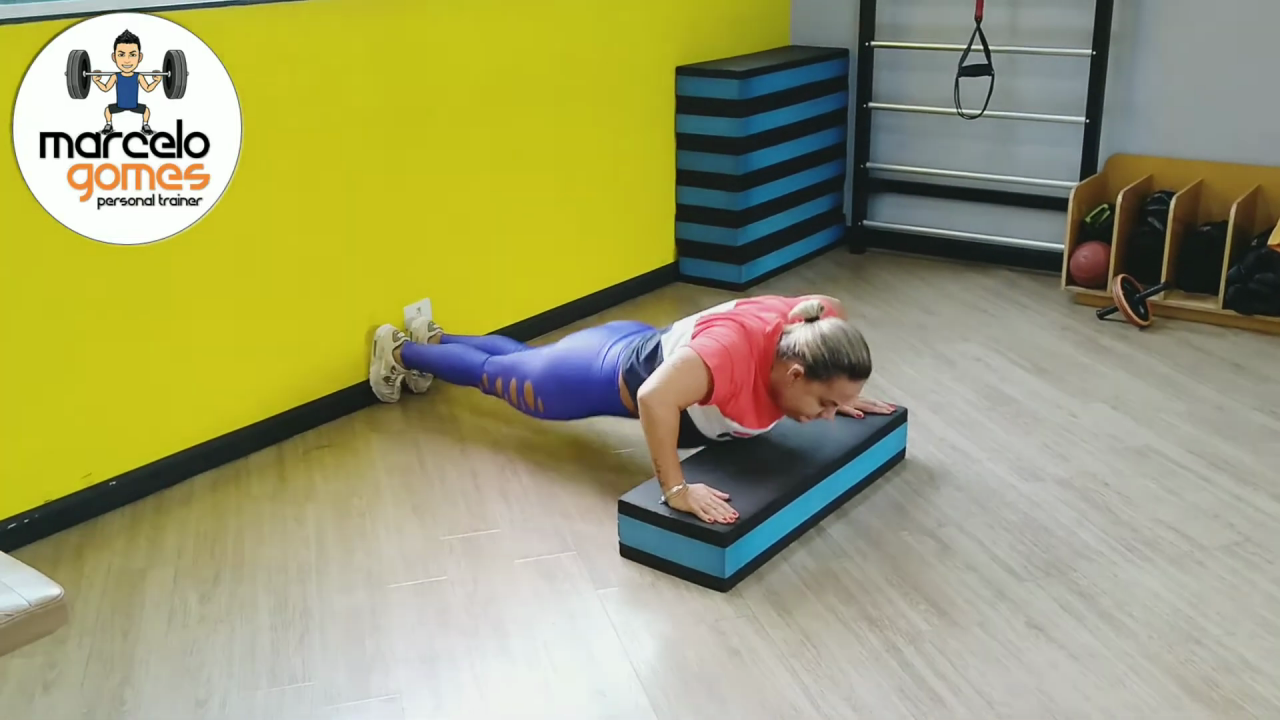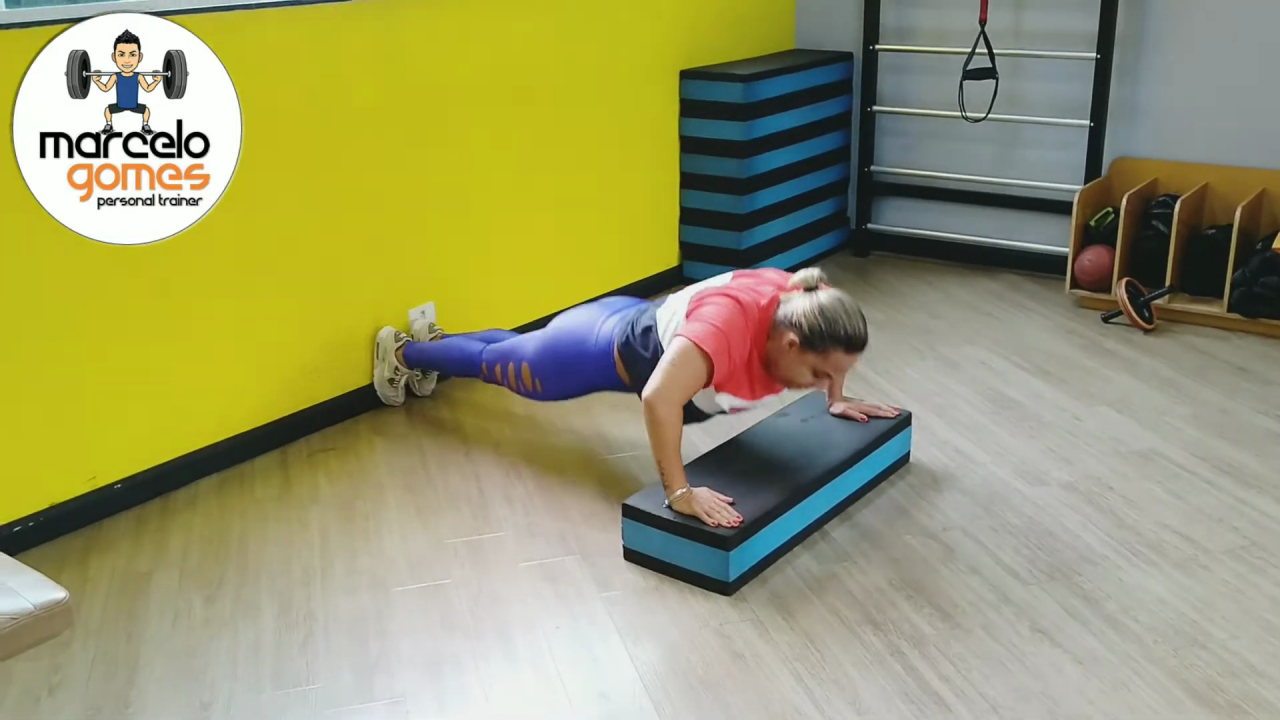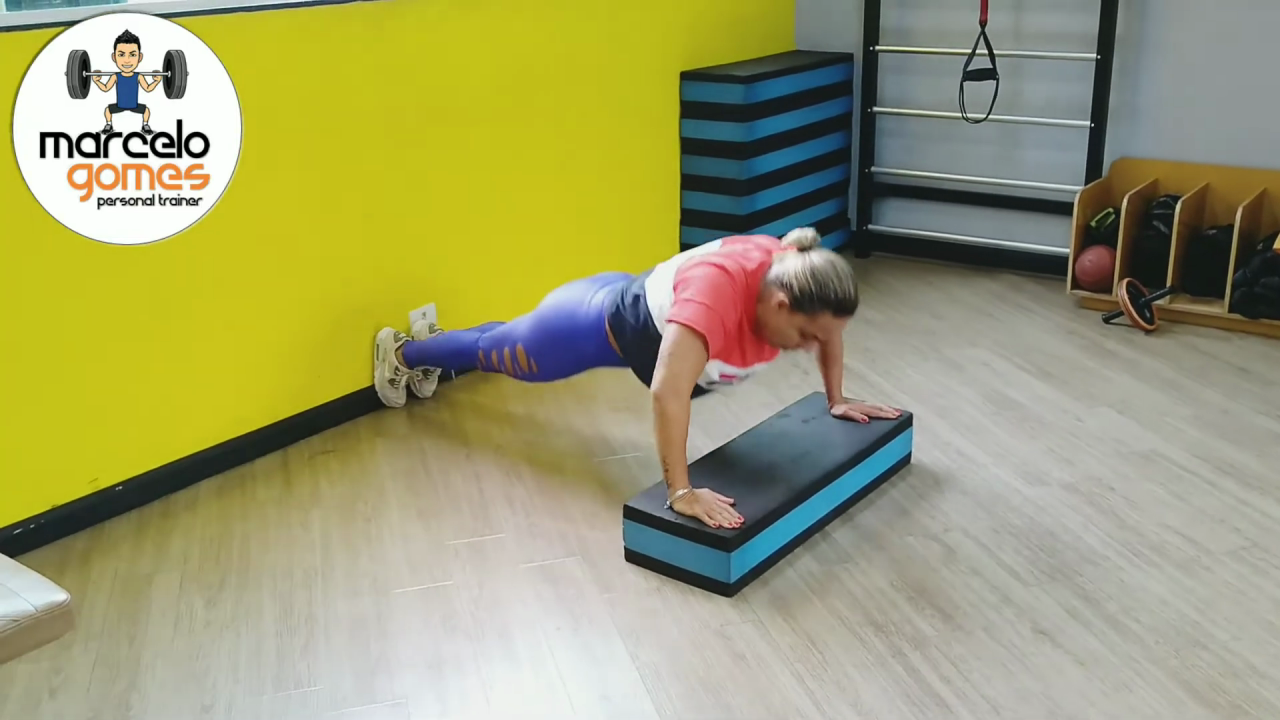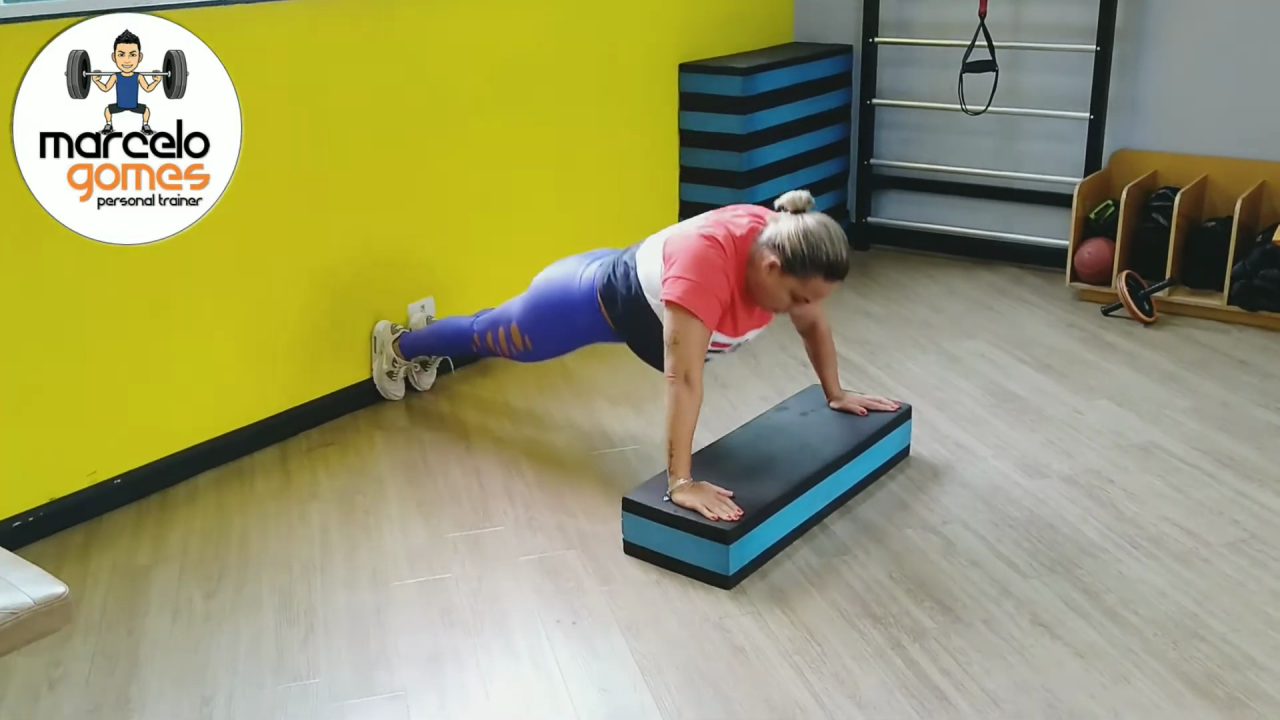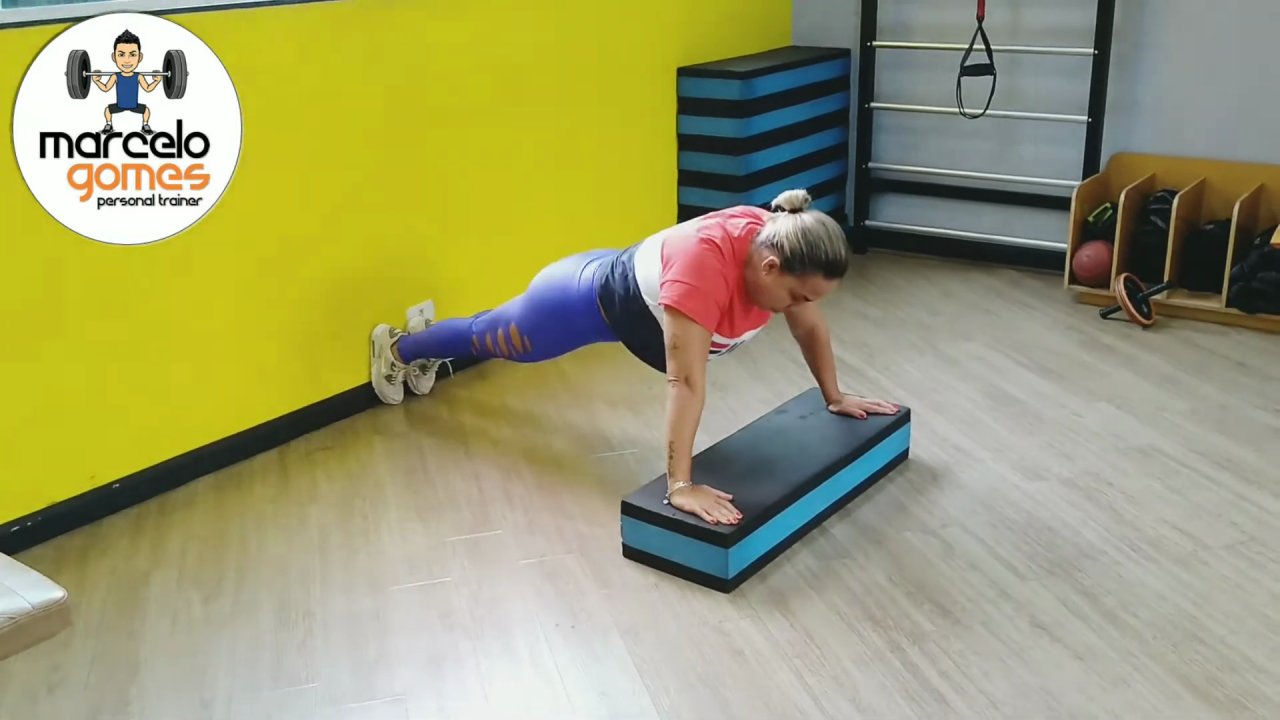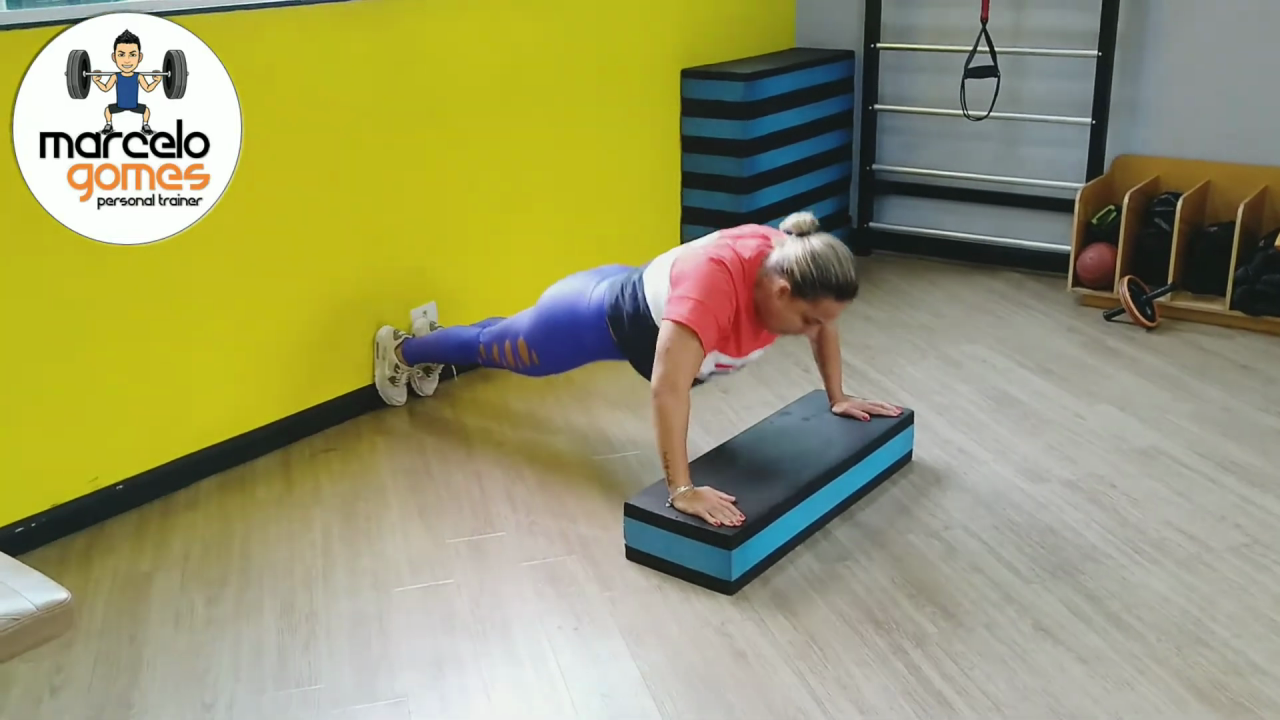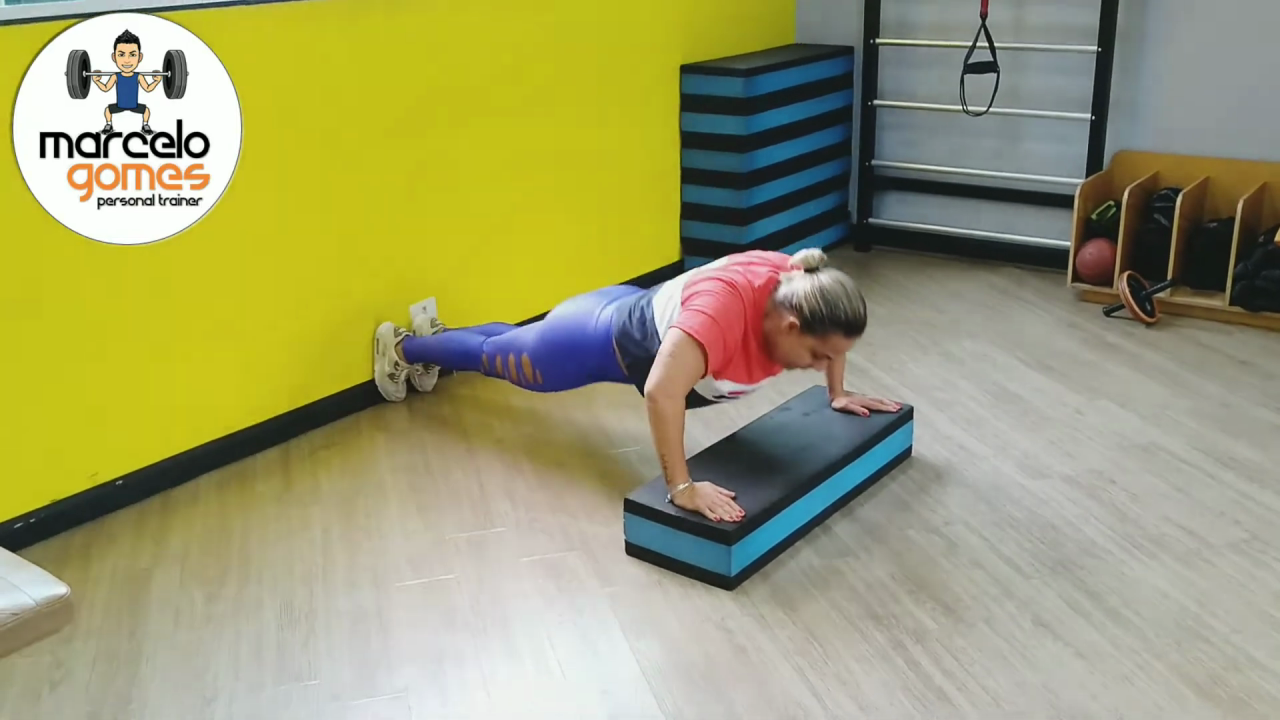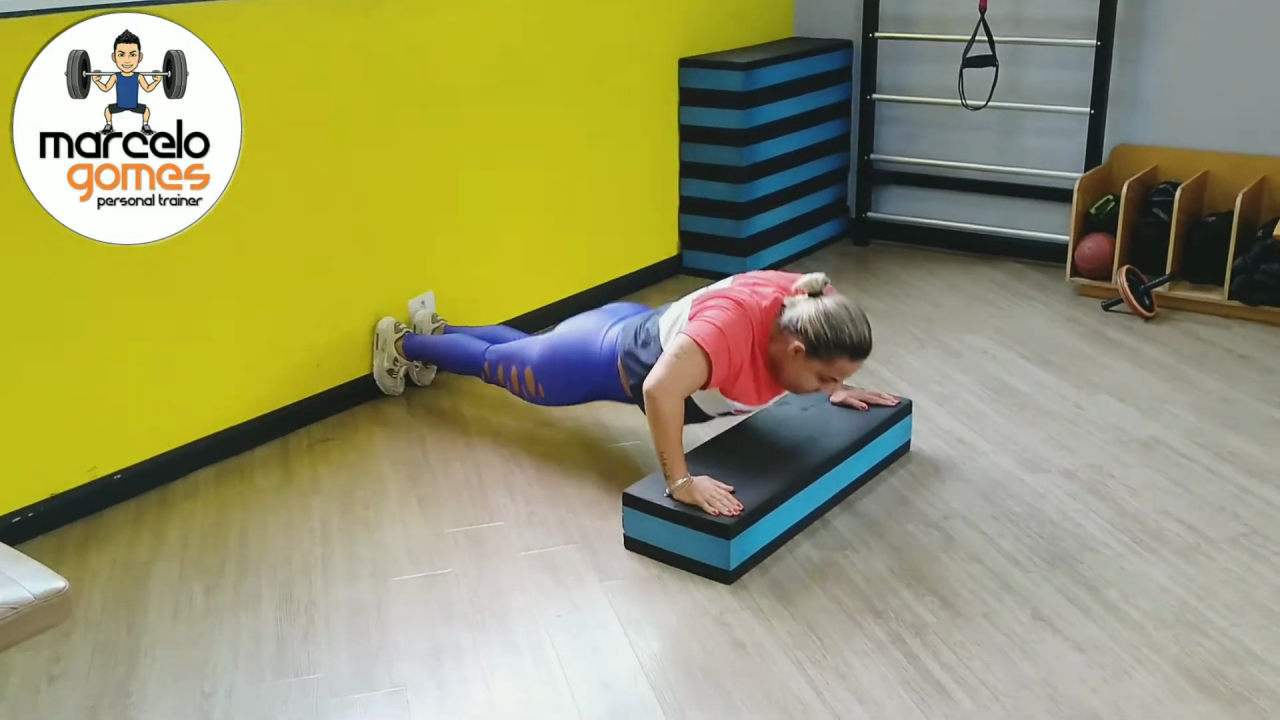
dt=0.2s
person 1, frame 1
left shoulder: (805, 331)
right shoulder: (737, 350)
left elbow: (835, 311)
right elbow: (653, 398)
left wrist: (844, 400)
right wrist: (677, 490)
left hip: (641, 349)
right hip: (610, 377)
left knee: (519, 354)
right knee: (492, 374)
left ankle: (434, 337)
right ankle: (400, 352)
person 1, frame 2
left shoulder: (803, 307)
right shoulder: (732, 323)
right elbow: (658, 399)
left wrist: (838, 399)
right wrist: (680, 493)
left hip: (641, 330)
right hip: (604, 349)
left knee: (516, 347)
right knee: (496, 365)
left ankle: (435, 337)
right ankle: (403, 351)
person 1, frame 3
left shoulder: (795, 277)
right shoulder: (719, 289)
left elbow: (828, 336)
right elbow: (669, 393)
left wrist: (838, 400)
right wrist: (681, 493)
left hip: (636, 317)
right hip: (596, 324)
left knee: (503, 344)
right knee: (492, 354)
left ankle: (432, 337)
right ankle: (403, 351)
person 1, frame 4
left shoulder: (786, 243)
right shoulder: (708, 258)
left elbow: (813, 321)
right elbow: (683, 378)
left wrist: (836, 395)
right wrist: (681, 483)
left hip: (629, 297)
right hip: (587, 298)
left knee: (494, 333)
right knee: (486, 337)
left ankle: (426, 338)
right ankle: (400, 345)
person 1, frame 5
left shoulder: (785, 244)
right shoulder: (706, 260)
left elbow: (809, 324)
right elbow: (686, 382)
left wrist: (834, 397)
right wrist: (681, 486)
left hip: (627, 297)
right hip: (585, 299)
left knee: (494, 337)
right knee: (486, 339)
left ankle: (425, 340)
right ankle: (398, 348)
person 1, frame 6
left shoulder: (794, 264)
right shoulder: (714, 281)
left elbow: (825, 327)
right elbow: (668, 388)
left wrist: (837, 397)
right wrist: (682, 490)
left hip: (634, 306)
right hip: (593, 319)
left knee: (506, 337)
right knee: (490, 347)
left ankle: (435, 333)
right ankle: (403, 350)
person 1, frame 7
left shoulder: (800, 289)
right shoulder: (726, 308)
left elbow: (829, 325)
right elbow: (661, 392)
left wrist: (837, 393)
right wrist: (681, 487)
left hip: (639, 316)
right hip: (600, 340)
left knee: (513, 339)
right knee: (493, 359)
left ankle: (436, 331)
right ankle: (404, 346)
person 1, frame 8
left shoulder: (805, 307)
right shoulder: (734, 327)
right elbow: (658, 390)
left wrist: (842, 387)
right wrist: (681, 483)
left hip: (641, 330)
right hip: (606, 361)
left knee: (522, 343)
right knee: (494, 362)
left ankle: (437, 327)
right ankle: (402, 343)
